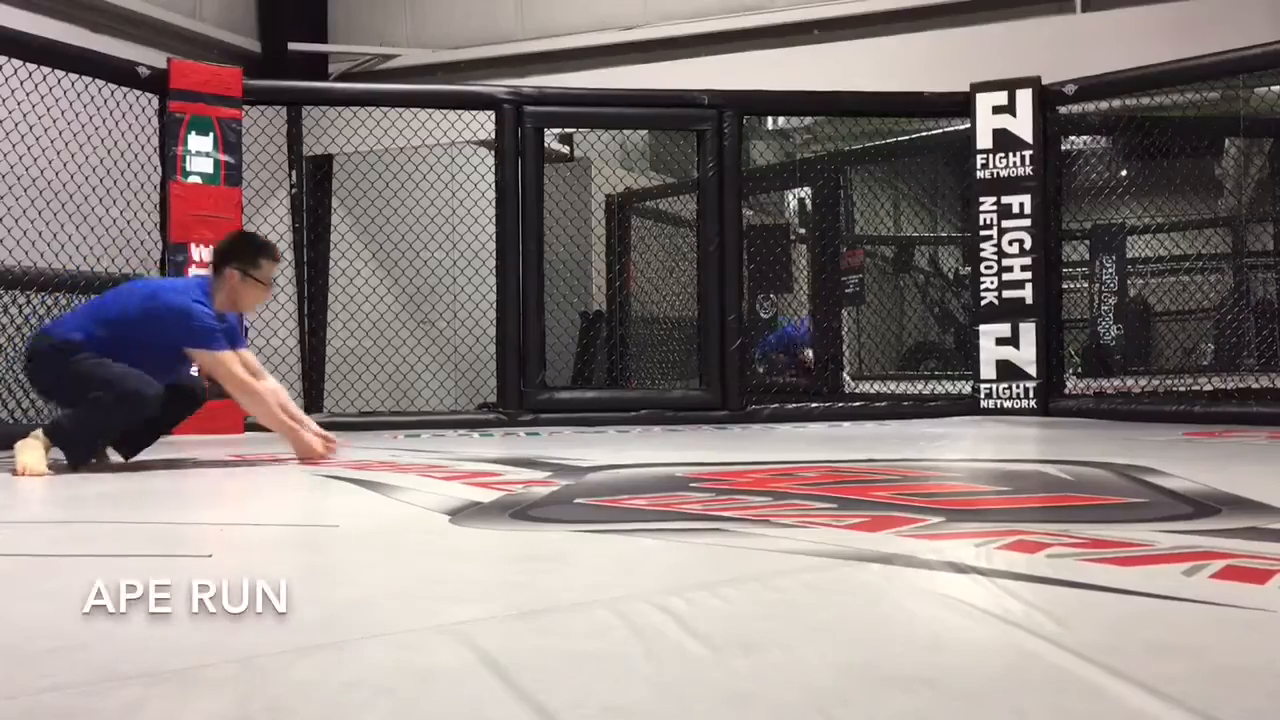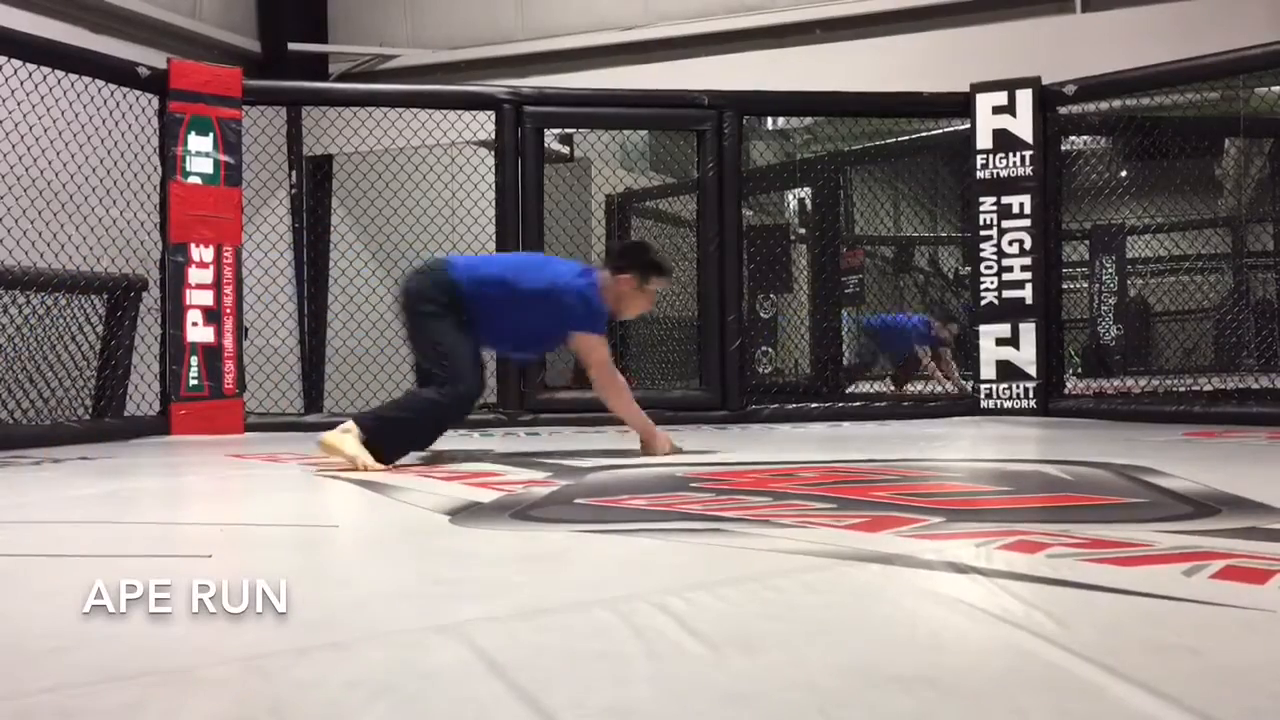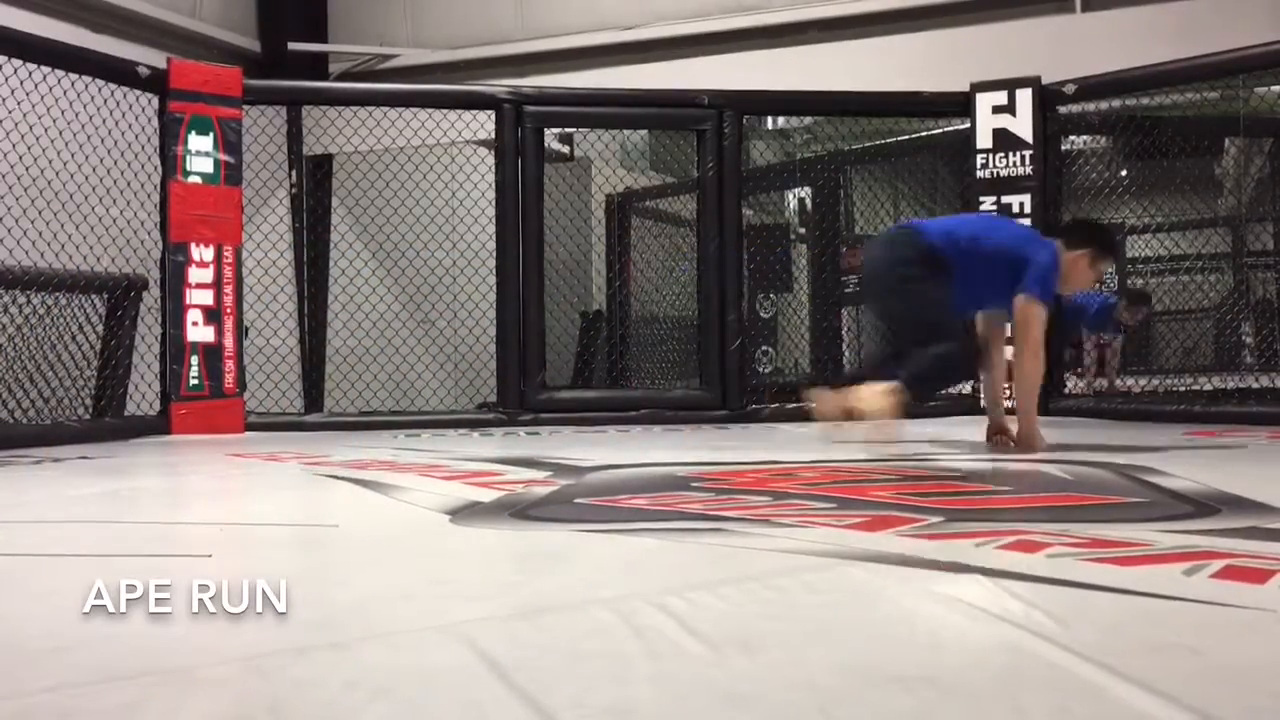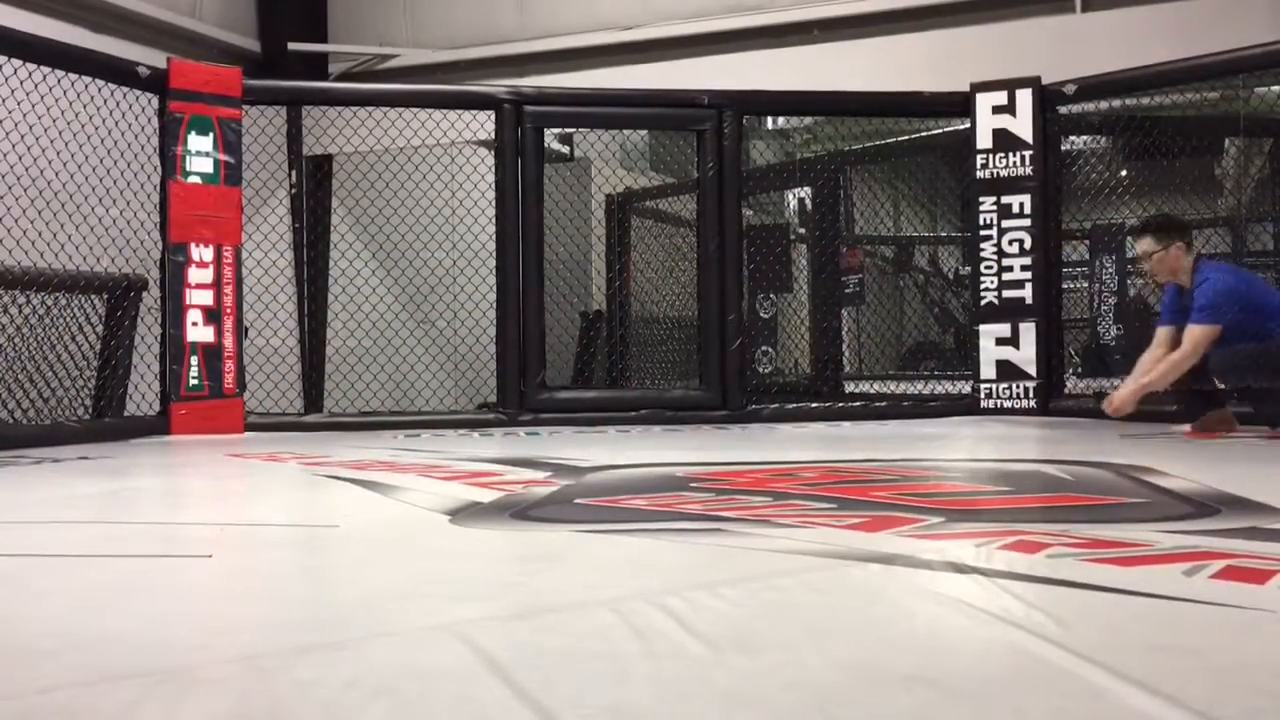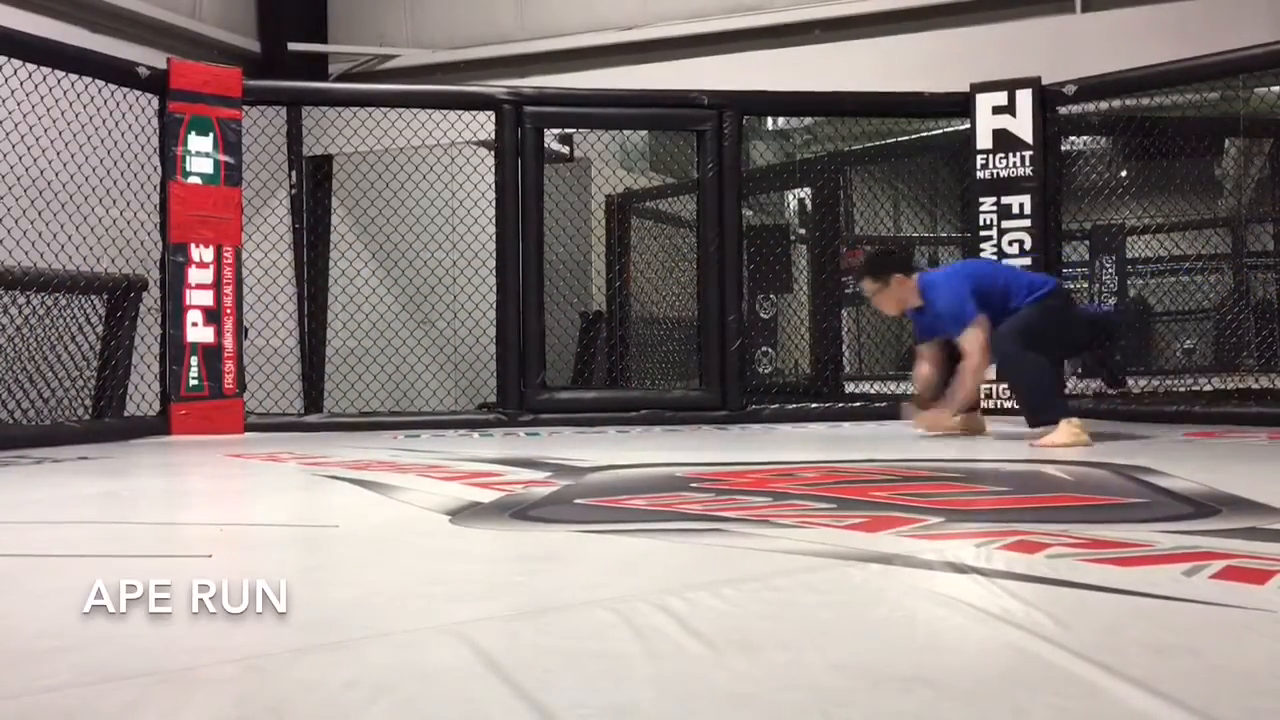
dt=1s
person 1, frame 1
left shoulder: (220, 316)
right shoulder: (191, 308)
left elbow: (261, 380)
right elbow: (239, 386)
left wrist: (308, 427)
right wrist: (296, 436)
left hip: (101, 368)
right hip: (63, 353)
left knee: (189, 393)
right knee: (140, 393)
left ankle: (90, 441)
right ankle: (39, 441)
person 1, frame 2
left shoulder: (579, 284)
right shoulder: (586, 293)
left elbow: (599, 373)
right elbow: (605, 376)
right wrist: (648, 432)
left hip: (442, 290)
right hip: (436, 295)
left knee: (453, 384)
right knee: (458, 388)
right ankle: (350, 435)
person 1, frame 3
left shoulder: (1018, 255)
right shoulder: (1043, 259)
left elbow: (991, 343)
right elbow: (1029, 349)
left wrist: (995, 414)
right wrist: (1028, 425)
left hip: (886, 255)
right hip: (905, 260)
left knee: (911, 348)
right knee: (960, 352)
left ankle: (843, 397)
right ankle: (883, 394)
person 1, frame 4
left shoulder: (1216, 285)
left elbow: (1190, 353)
right elbow: (1159, 350)
left wrist: (1136, 391)
left knee: (1215, 362)
right ankle: (1216, 416)
person 1, frame 5
left shoulder: (947, 295)
right shoulder: (919, 307)
left elbow: (978, 359)
right elbow: (929, 364)
left wrist: (944, 411)
left hip: (1050, 304)
right hip: (1017, 316)
left knee: (1005, 344)
right knee: (949, 354)
left ankle: (1065, 426)
right ankle: (969, 418)
